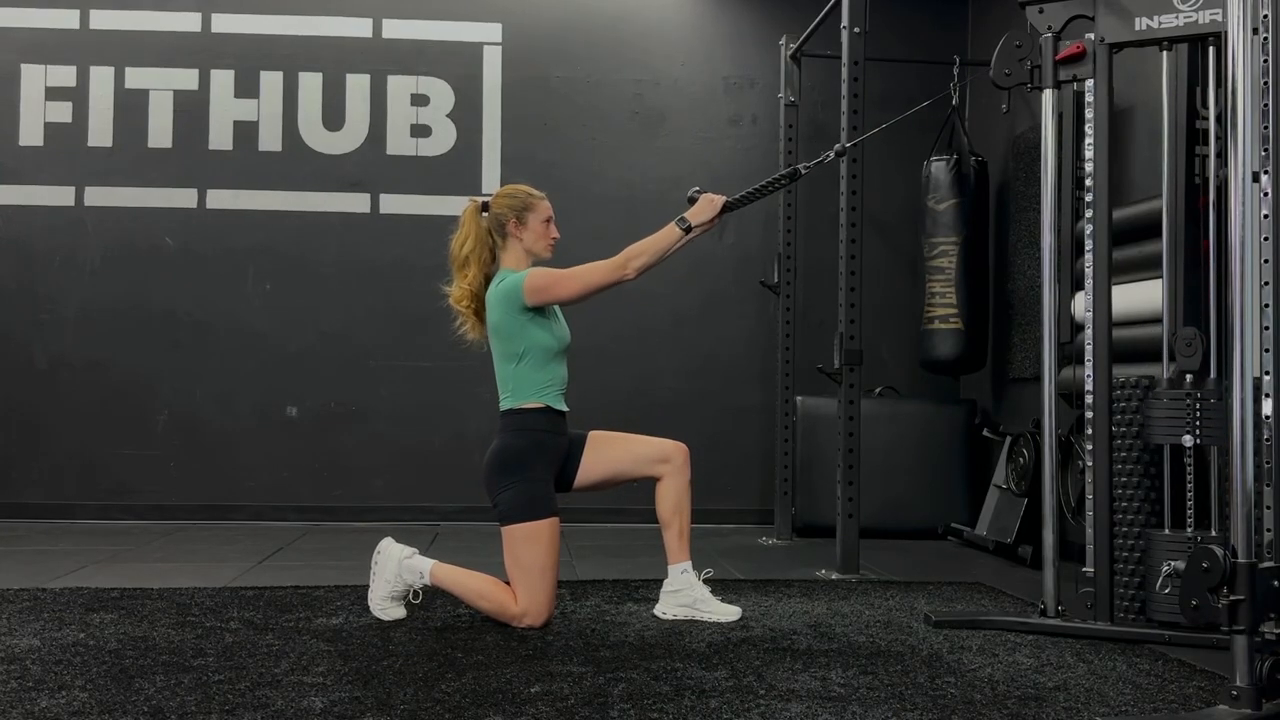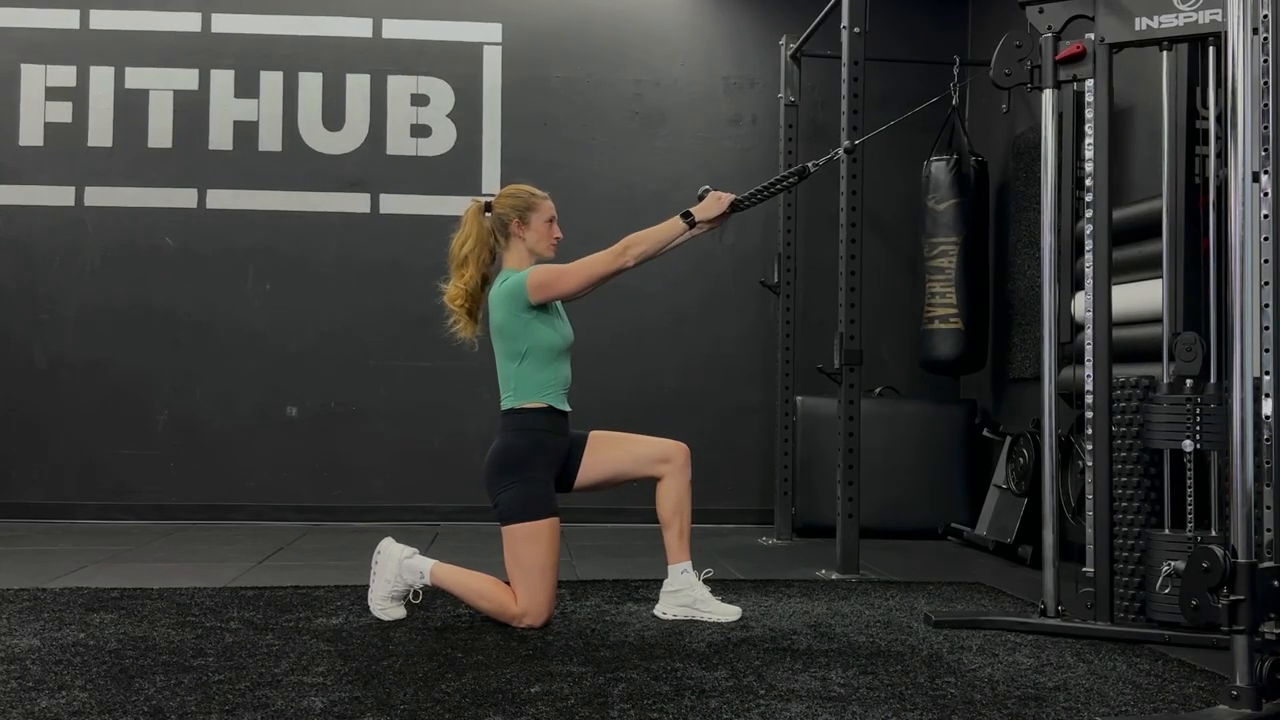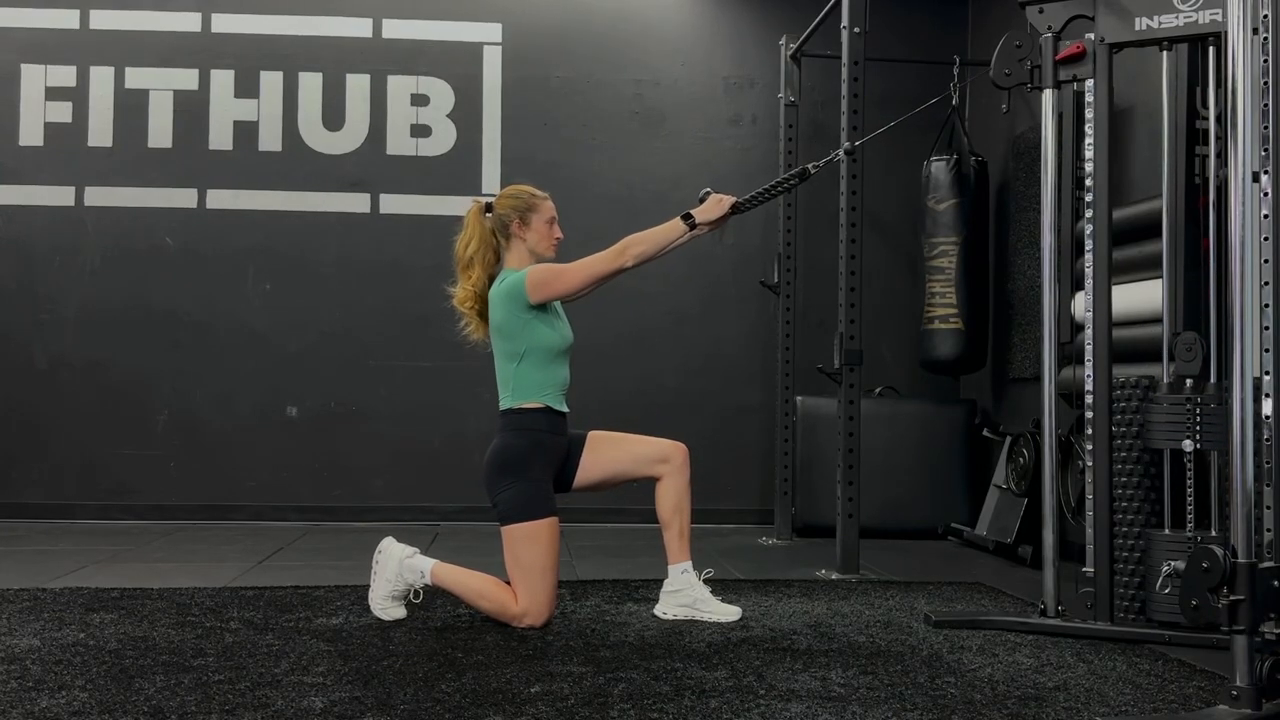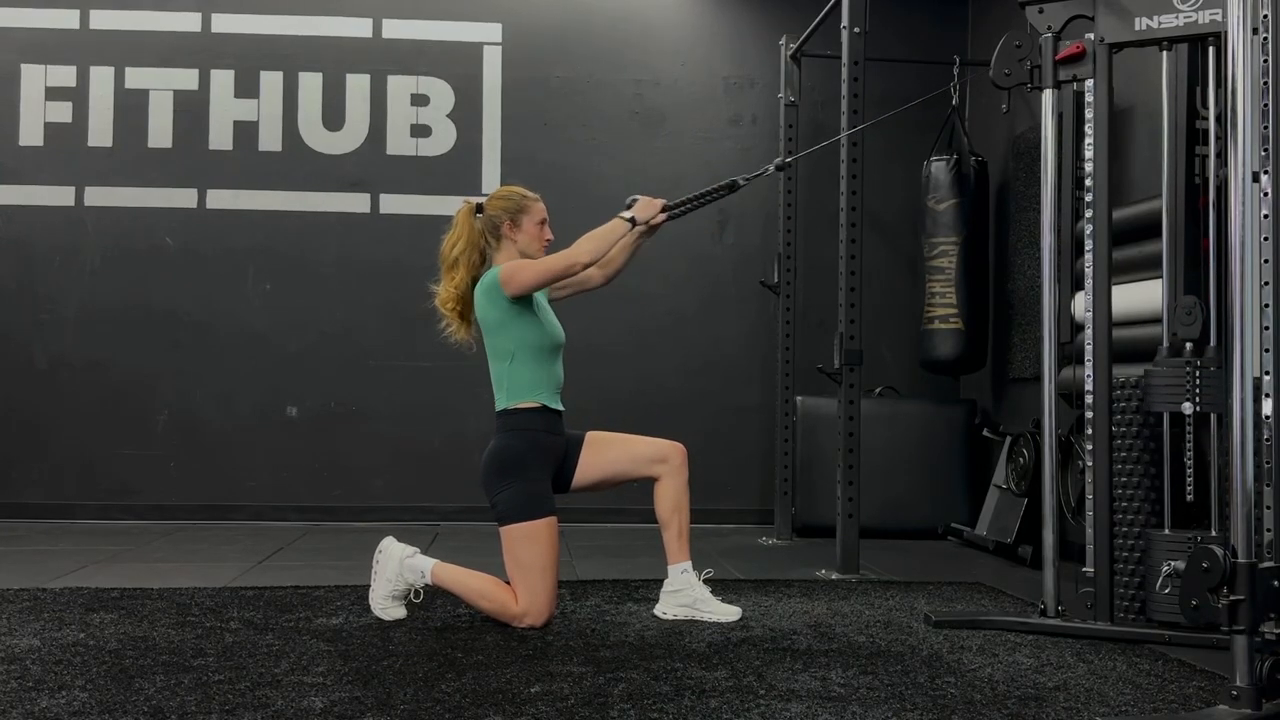
dt=0.3s
person 1, frame 1
left shoulder: (528, 287)
right shoulder: (517, 286)
left elbow: (621, 269)
right elbow: (622, 268)
left wrist: (691, 227)
right wrist: (689, 220)
left hip: (553, 442)
right hip: (522, 451)
left knee: (672, 457)
right knee: (530, 613)
left ankle: (680, 589)
right ankle: (410, 567)
person 1, frame 2
left shoulder: (531, 285)
right shoulder: (519, 287)
left elbow: (622, 260)
right elbow: (622, 256)
left wrist: (698, 224)
right wrist: (694, 215)
left hip: (554, 443)
right hip: (523, 451)
left knee: (674, 457)
right knee: (530, 614)
left ankle: (680, 590)
right ankle: (410, 568)
person 1, frame 3
left shoulder: (534, 286)
right shoulder: (518, 285)
left elbow: (621, 262)
right elbow: (621, 257)
left wrist: (696, 226)
right wrist: (694, 218)
left hip: (553, 443)
right hip: (522, 451)
left knee: (672, 458)
right knee: (530, 614)
left ankle: (680, 590)
right ankle: (411, 567)
person 1, frame 4
left shoulder: (528, 287)
right shoulder: (500, 282)
left elbow: (595, 275)
right elbow: (577, 260)
left wrist: (642, 229)
right wrist: (632, 217)
left hip: (551, 442)
right hip: (518, 451)
left knee: (670, 457)
right knee: (531, 613)
left ankle: (680, 590)
right ankle: (411, 566)
